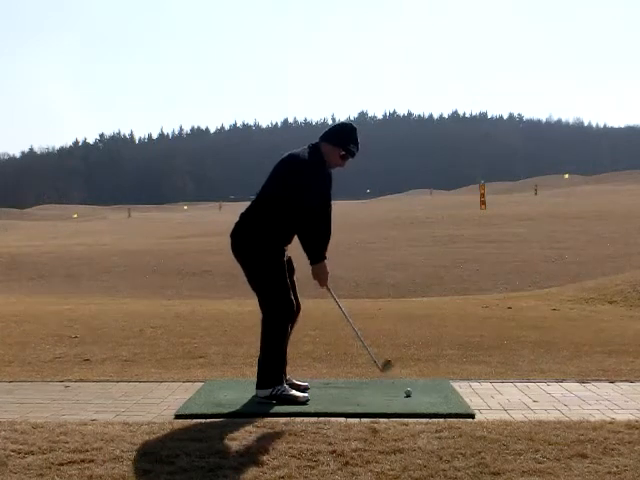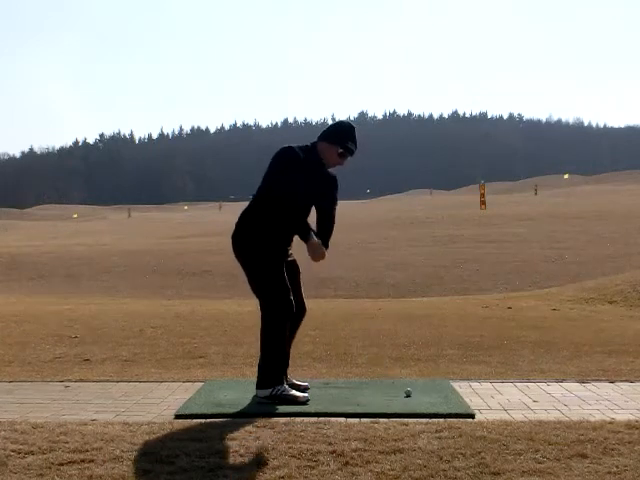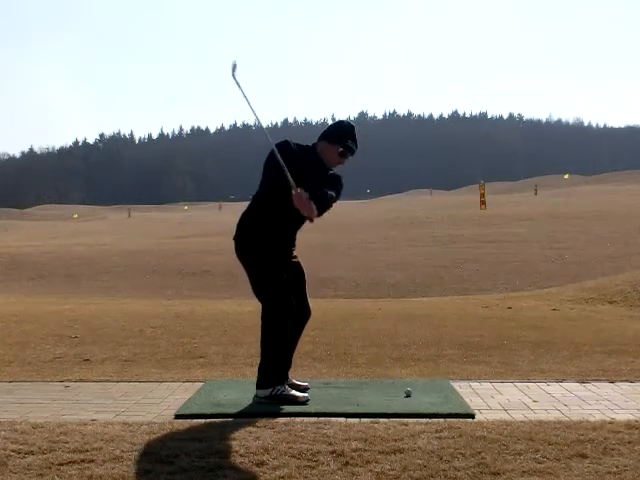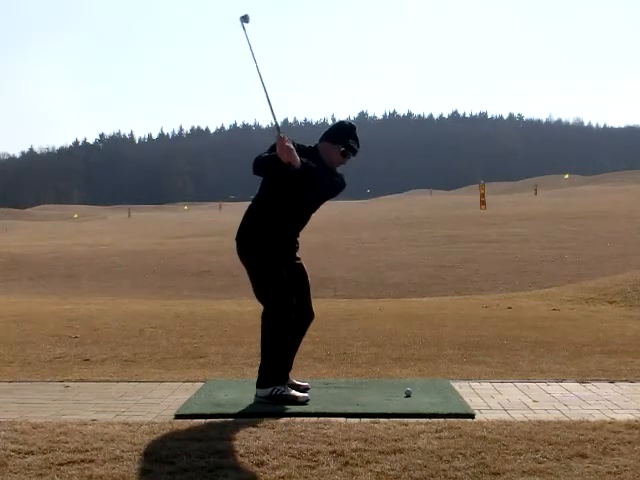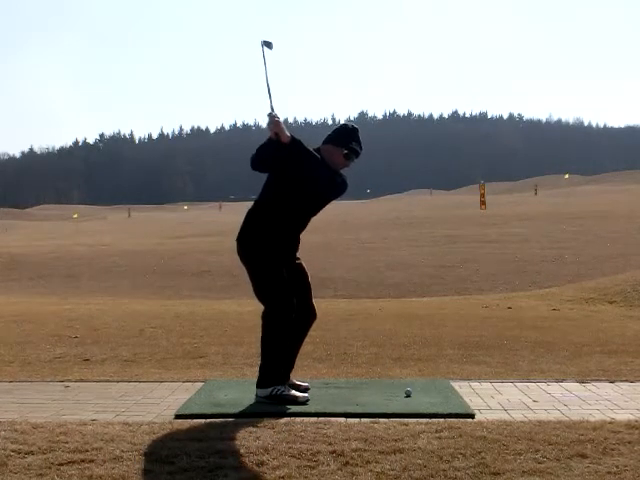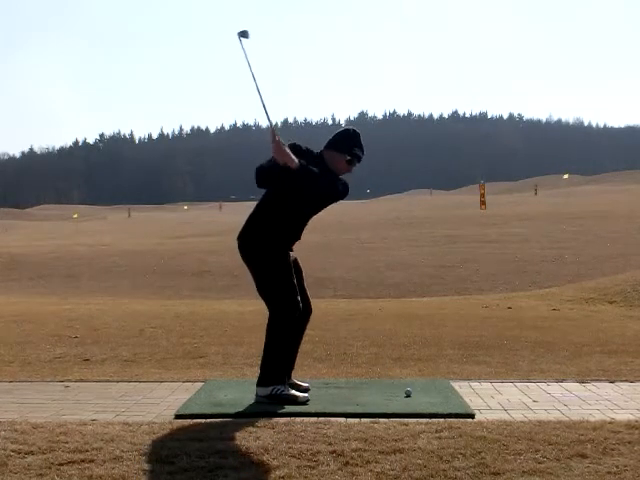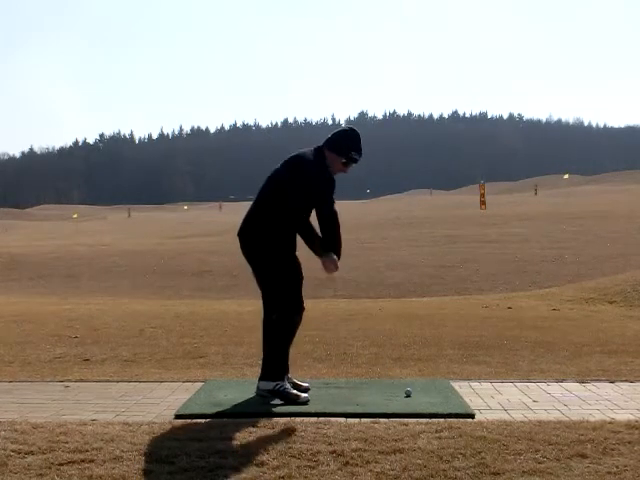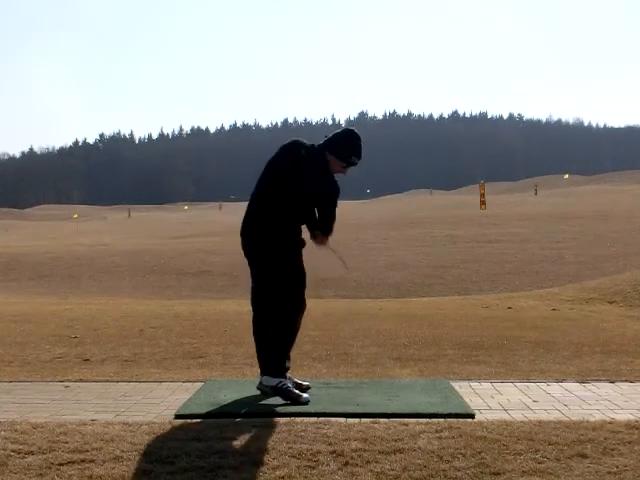
dt=0.4s
person 1, frame 1
left shoulder: (322, 175)
right shoulder: (298, 163)
left elbow: (322, 219)
right elbow: (300, 217)
left wrist: (319, 258)
right wrist: (316, 260)
left hip: (273, 244)
right hip: (253, 241)
left knee: (290, 308)
right knee: (279, 307)
left ankle: (277, 375)
right ankle: (268, 384)
person 1, frame 2
left shoulder: (328, 180)
right shoulder: (290, 157)
left elbow: (327, 214)
right elbow: (282, 202)
left wrist: (321, 242)
right wrist: (309, 238)
left hip: (278, 244)
right hip: (253, 240)
left knee: (295, 309)
right knee: (278, 307)
left ankle: (279, 374)
right ankle: (268, 384)
person 1, frame 3
left shoulder: (332, 179)
right shoulder: (288, 151)
left elbow: (327, 199)
right elbow: (270, 181)
left wrist: (312, 206)
right wrist: (293, 196)
left hip: (283, 244)
right hip: (255, 239)
left knee: (299, 310)
right knee: (278, 306)
left ankle: (280, 374)
right ankle: (268, 384)
person 1, frame 4
left shoulder: (335, 180)
right shoulder: (286, 149)
left elbow: (318, 179)
right elbow: (259, 166)
left wrist: (296, 163)
right wrist: (280, 157)
left hip: (286, 245)
right hip: (256, 240)
left knee: (303, 311)
right knee: (280, 307)
left ankle: (280, 375)
right ankle: (268, 384)
person 1, frame 5
left shoulder: (337, 183)
right shoulder: (290, 156)
left elbow: (315, 171)
right elbow: (258, 163)
left wrist: (288, 139)
right wrist: (275, 139)
left hip: (286, 248)
right hip: (257, 242)
left knee: (305, 313)
right knee: (281, 307)
left ankle: (281, 376)
right ankle: (269, 384)
person 1, frame 6
left shoulder: (338, 186)
right shoulder: (298, 153)
left elbow: (320, 185)
right elbow: (262, 178)
left wrist: (295, 165)
right wrist: (279, 160)
left hip: (281, 246)
right hip: (259, 242)
left knee: (301, 310)
right knee: (286, 309)
left ankle: (282, 376)
right ankle: (269, 384)
person 1, frame 7
left shoulder: (323, 177)
right shoulder: (305, 165)
left elbow: (328, 217)
right elbow: (298, 215)
left wrist: (332, 253)
right wrist: (324, 253)
left hip: (259, 238)
right hip: (267, 239)
left knee: (277, 306)
right knee: (290, 306)
left ankle: (276, 374)
right ankle: (271, 379)
person 1, frame 8
left shoulder: (294, 149)
right shoulder: (327, 185)
right elbow: (326, 220)
left wrist: (313, 229)
right wrist: (321, 234)
left hip: (252, 235)
right hip: (281, 240)
left knee: (264, 306)
right knee: (291, 306)
left ankle: (271, 373)
right ankle: (274, 375)
